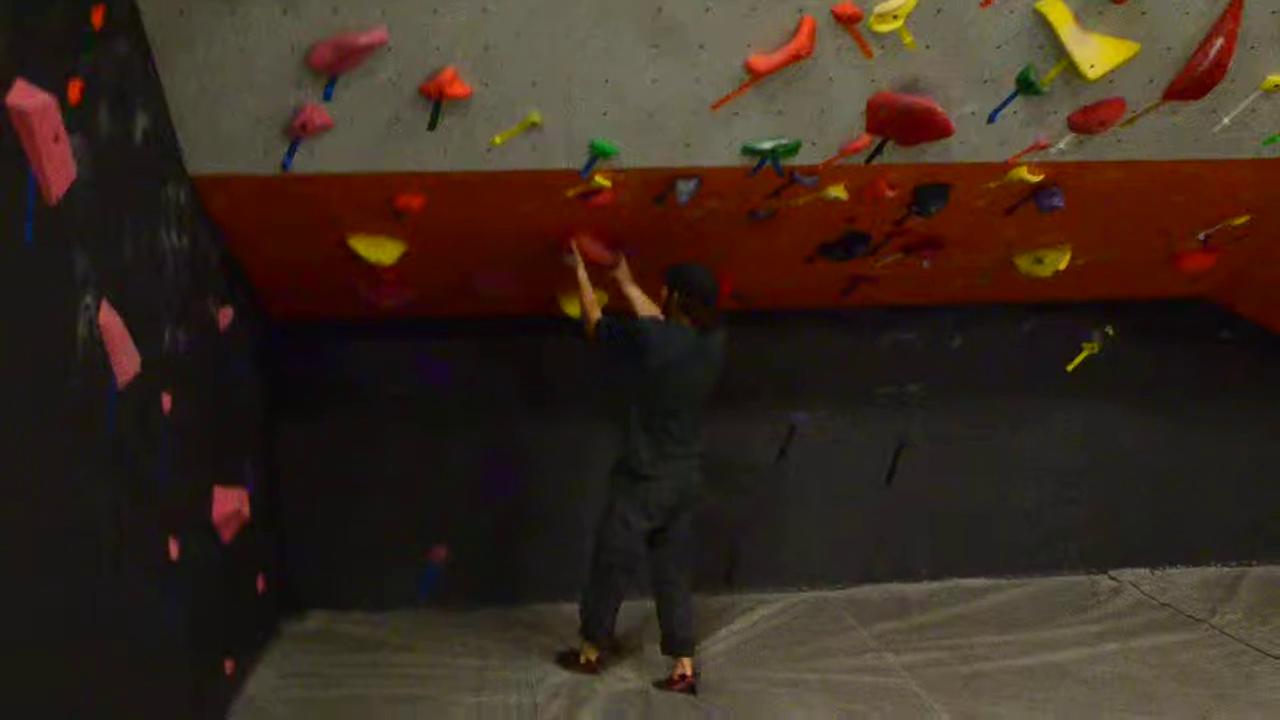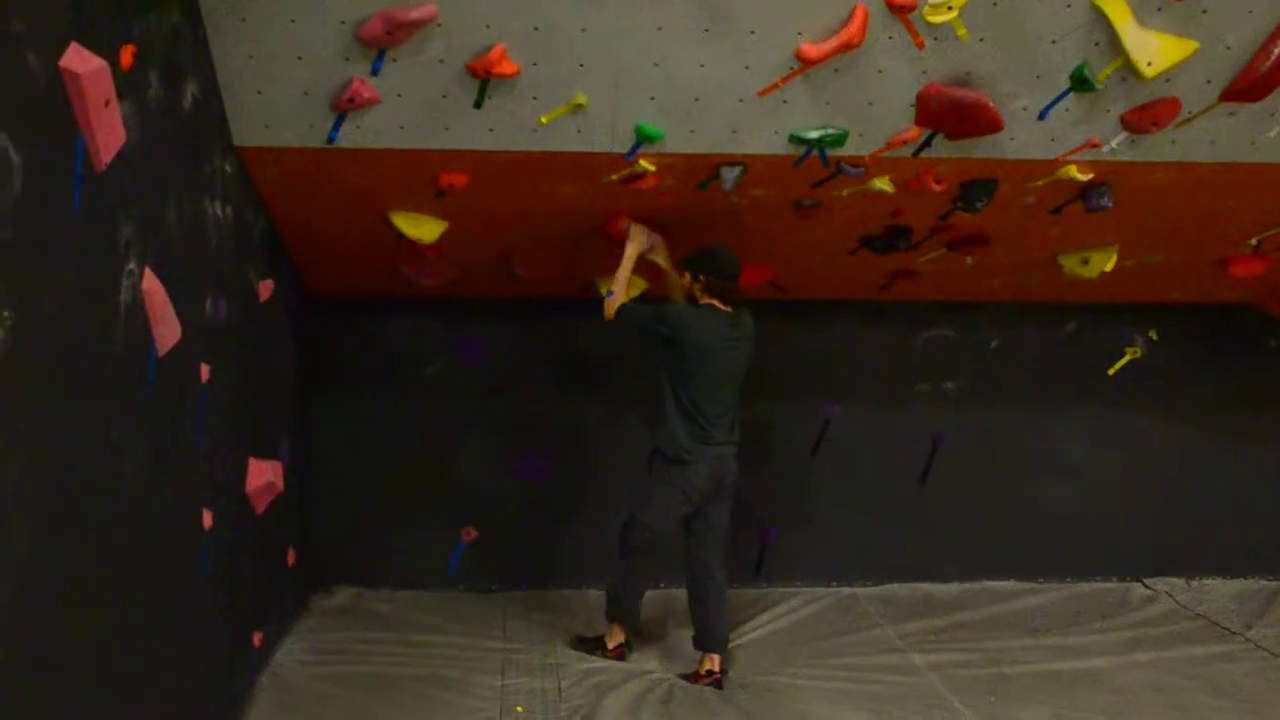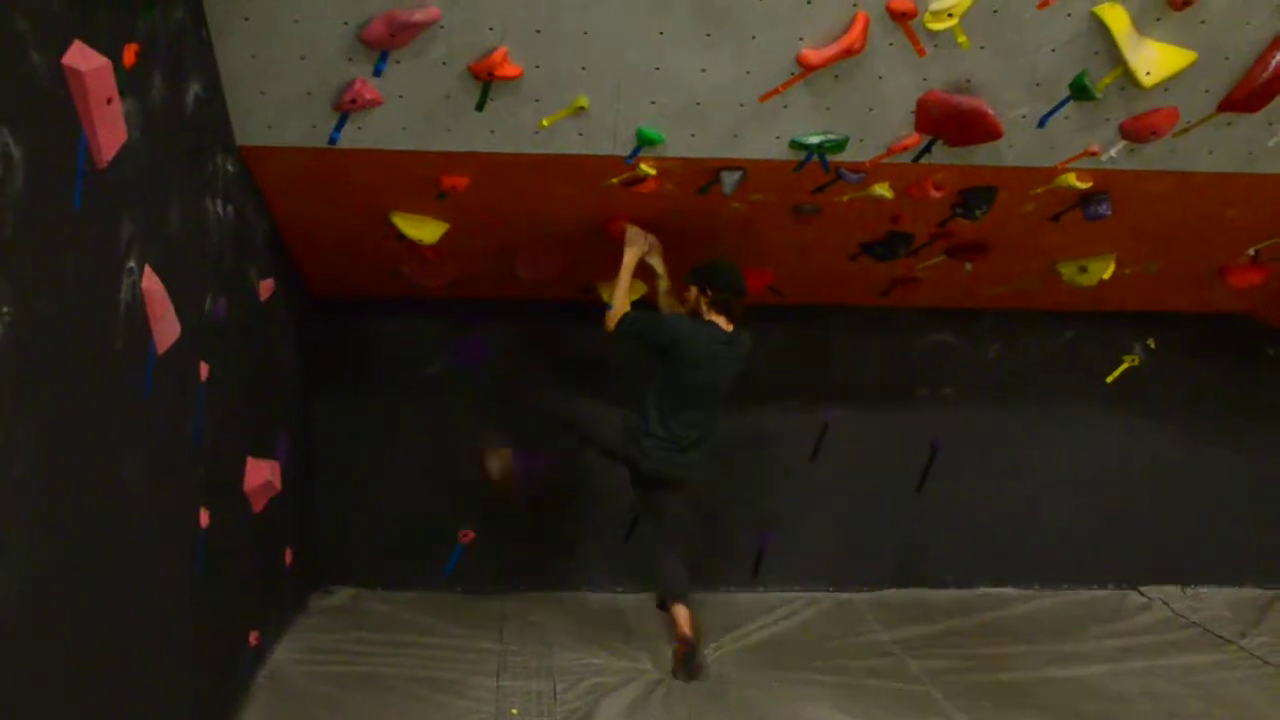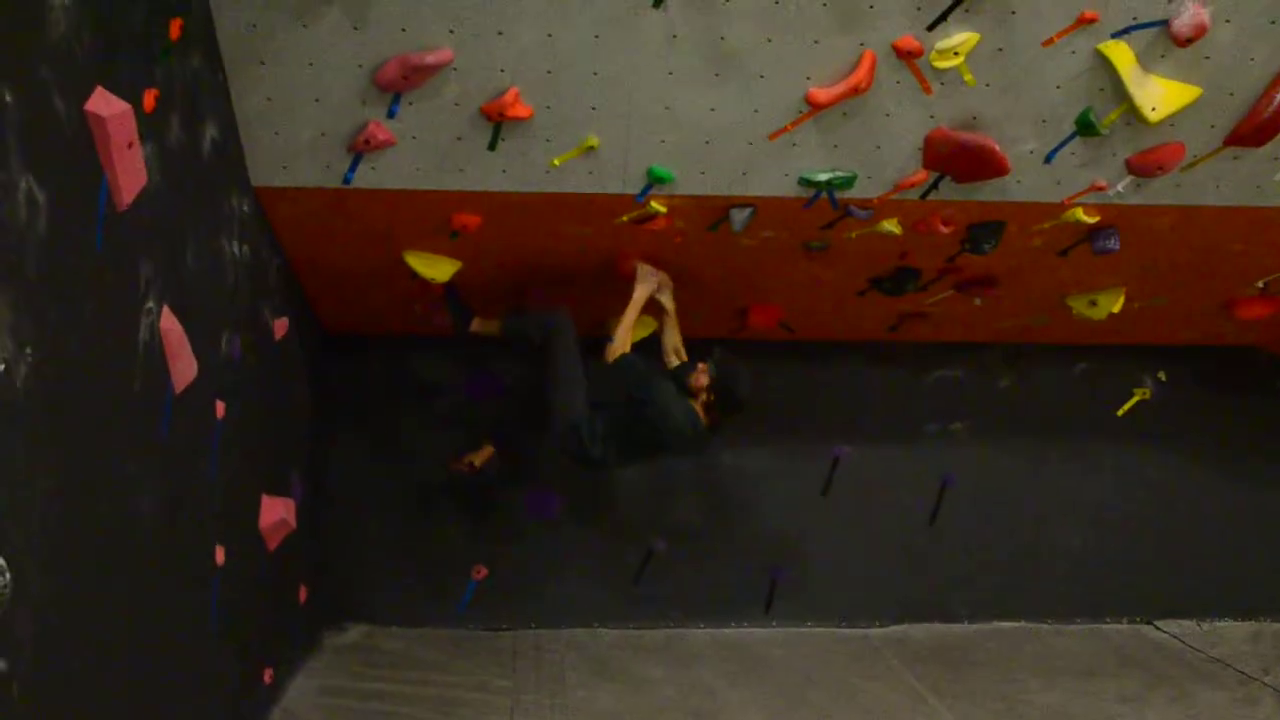
dt=0.7s
person 1, frame 1
left shoulder: (650, 339)
right shoulder: (713, 340)
left elbow: (595, 326)
left wrist: (581, 273)
right wrist: (626, 282)
left hip: (644, 480)
right hip: (686, 477)
left knee: (612, 566)
right knee: (673, 571)
left ankle: (591, 652)
right ankle: (684, 669)
person 1, frame 2
left shoulder: (682, 322)
right shoulder: (742, 324)
left elbow: (613, 309)
left wrist: (631, 253)
right wrist: (663, 263)
left hip: (682, 465)
right hip: (723, 462)
left knee: (635, 546)
right knee: (709, 562)
left ankle: (616, 638)
right ankle: (712, 663)
person 1, frame 3
left shoulder: (681, 332)
right shoulder: (739, 342)
left elbow: (615, 320)
left wrist: (630, 258)
right wrist: (658, 267)
left hip: (645, 451)
right hip: (680, 463)
right knee: (668, 546)
right ankle: (685, 635)
person 1, frame 4
left shoulder: (666, 405)
right shoulder: (698, 424)
left elbow: (614, 353)
right elbow: (674, 357)
left wrist: (640, 293)
right wrist: (668, 306)
left hip: (580, 433)
right hip: (594, 446)
left knee: (557, 324)
left ankle: (473, 324)
right ankle: (483, 454)
